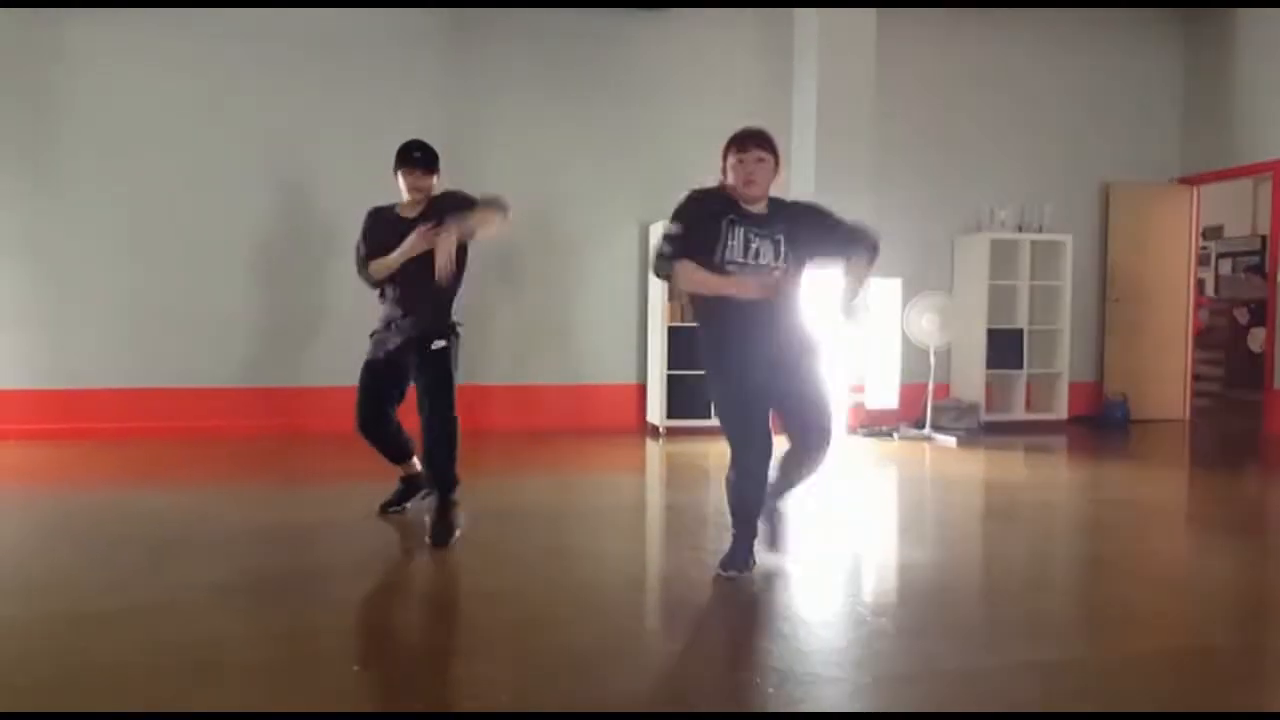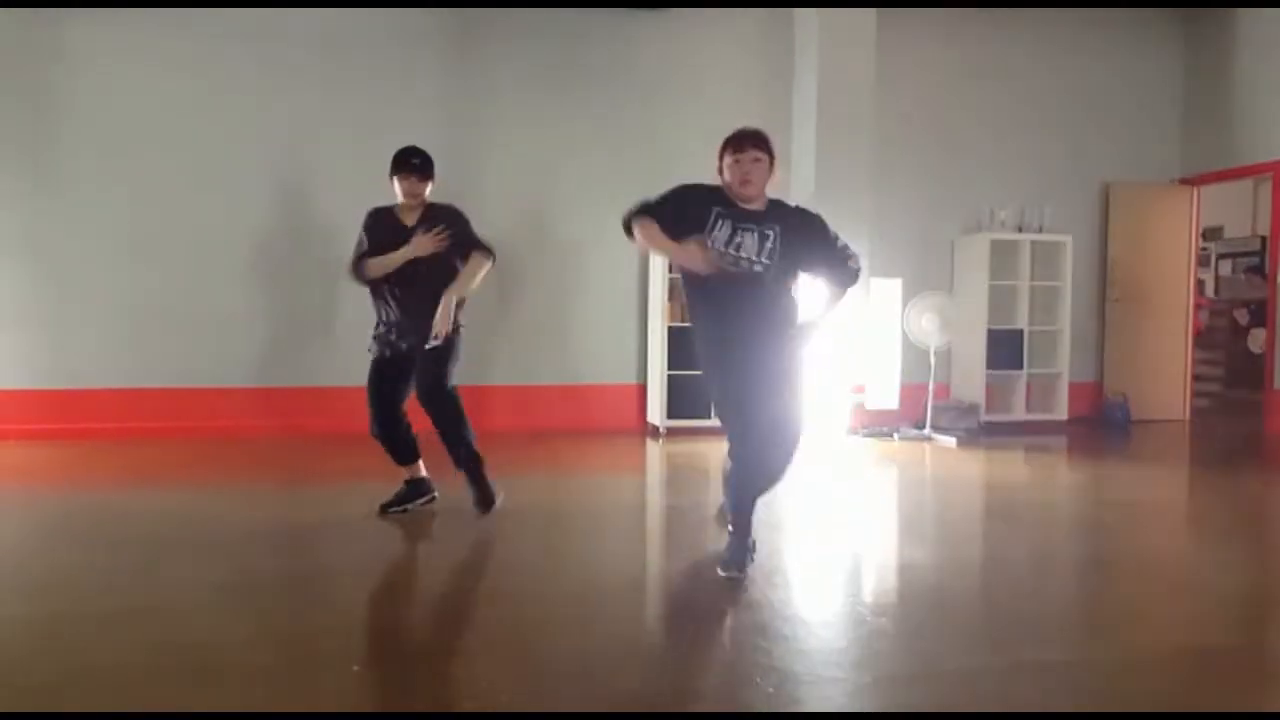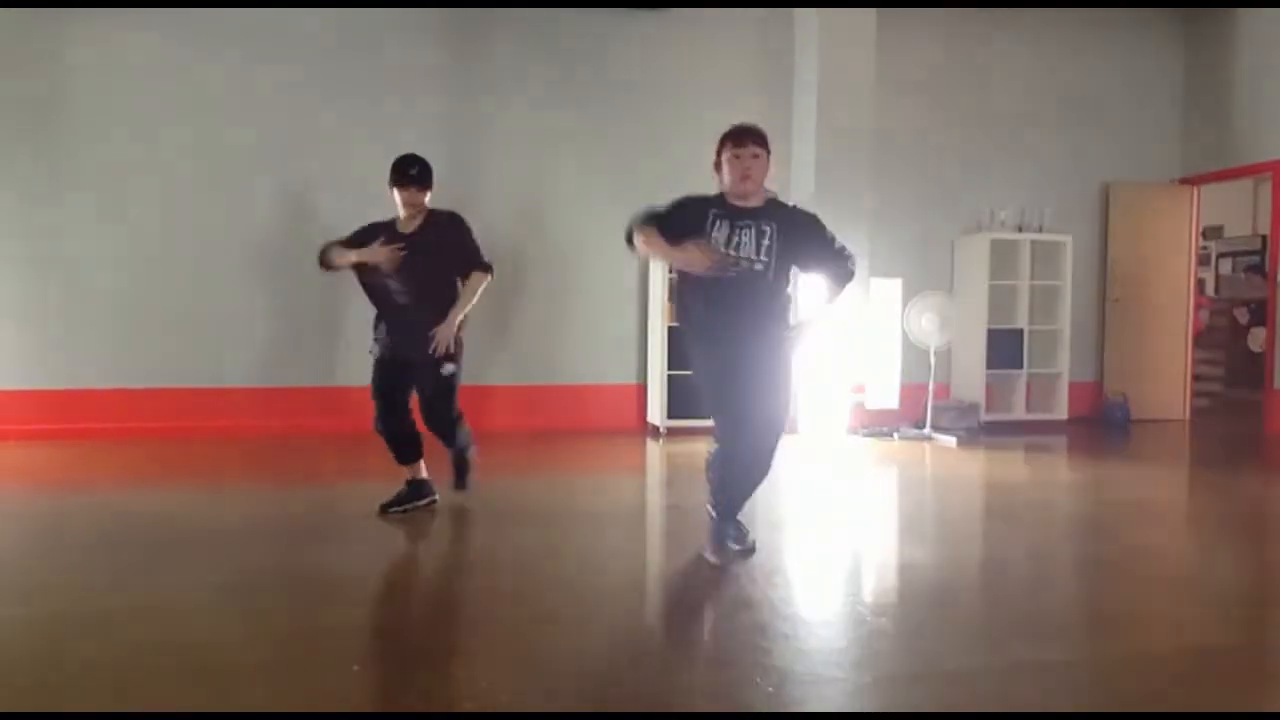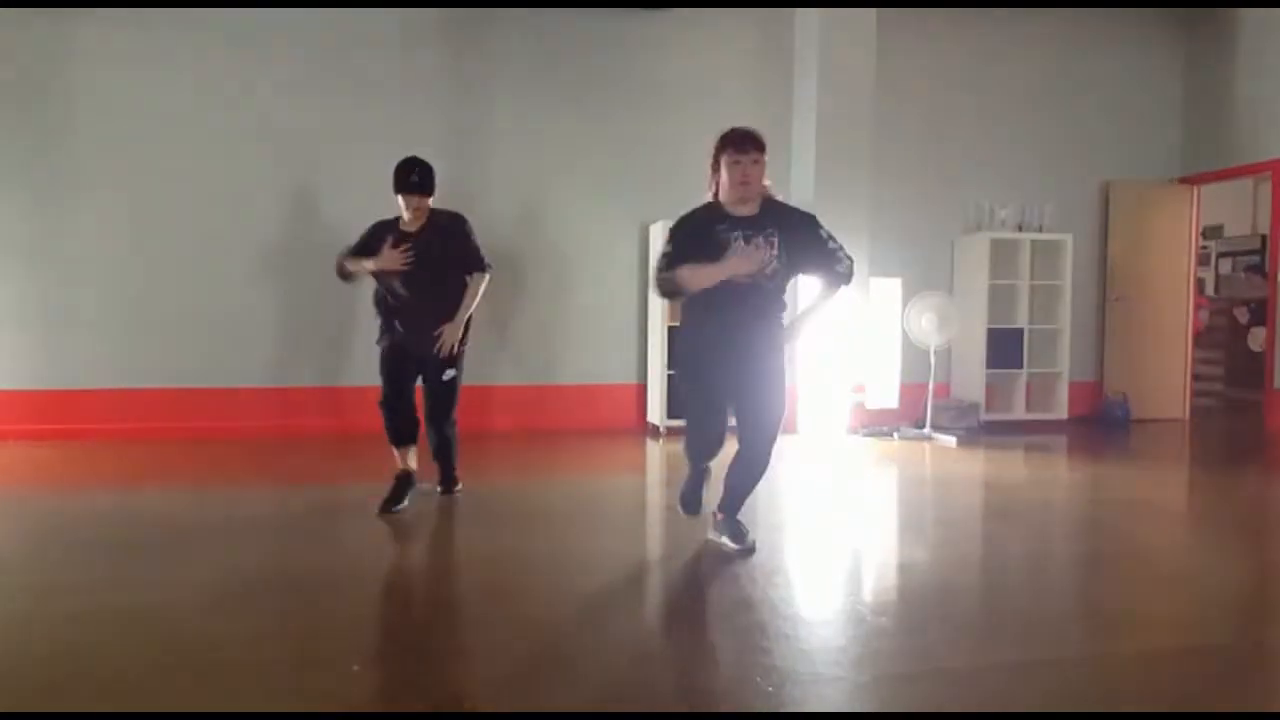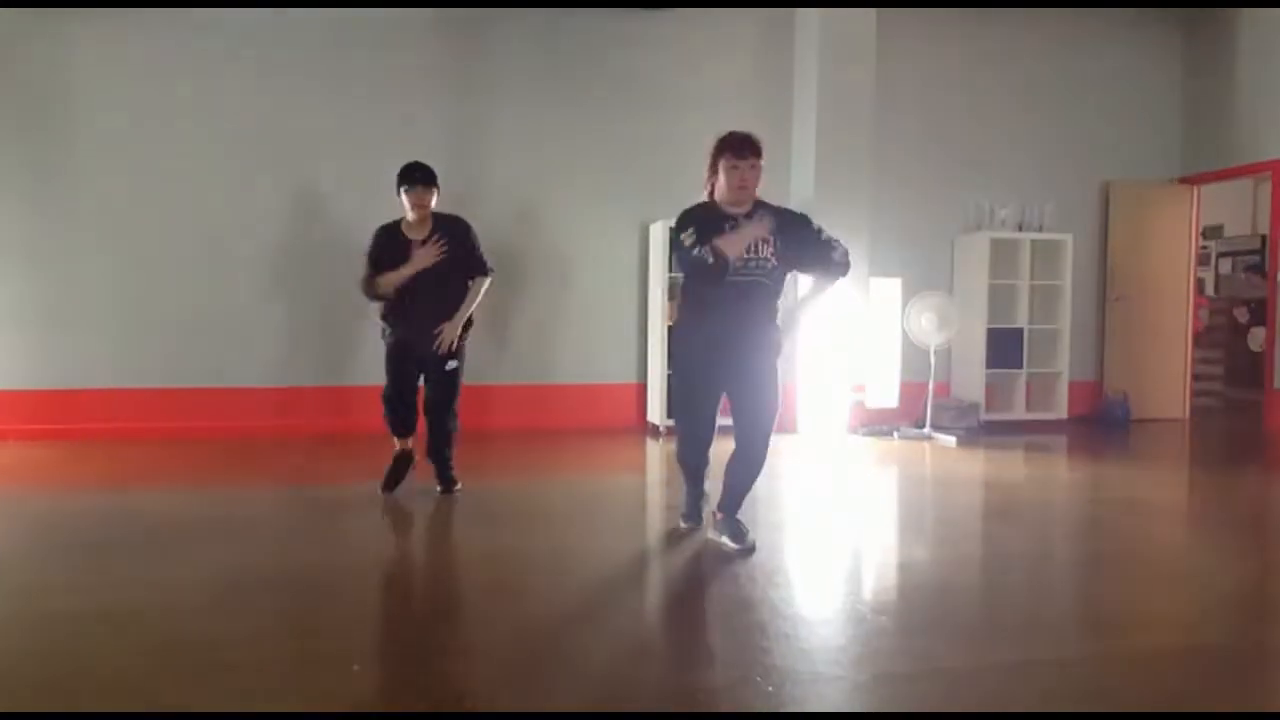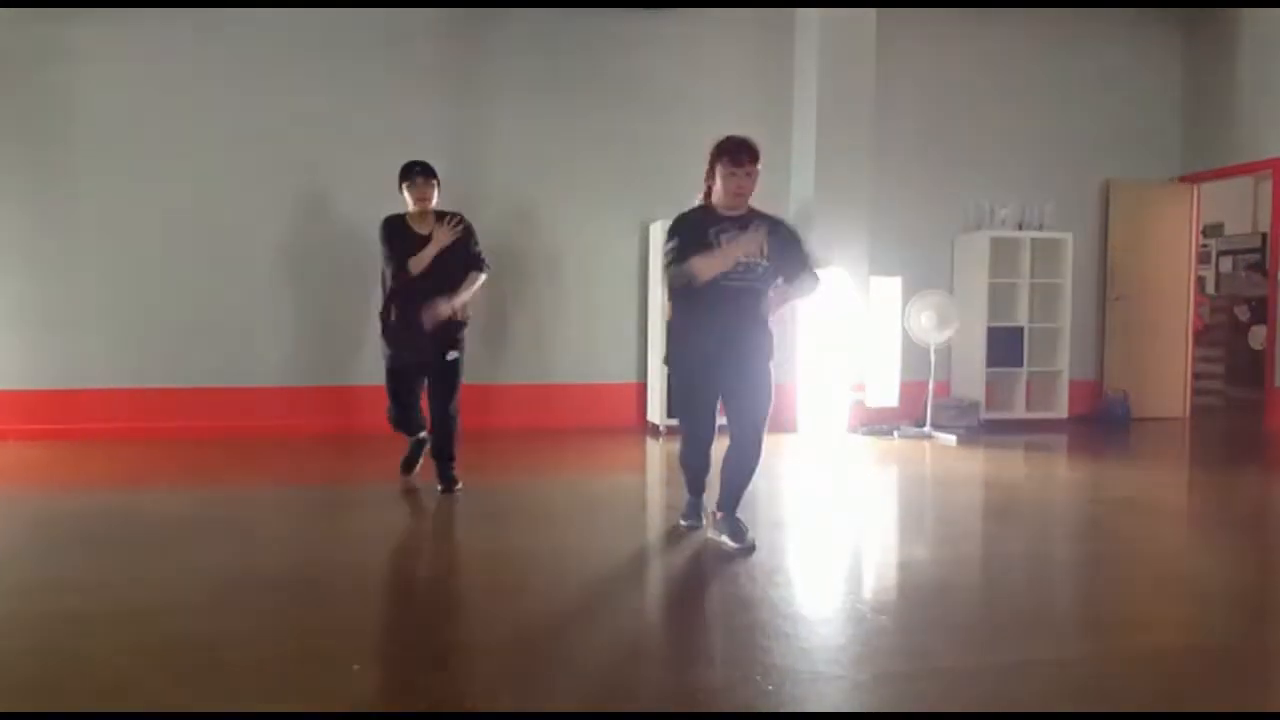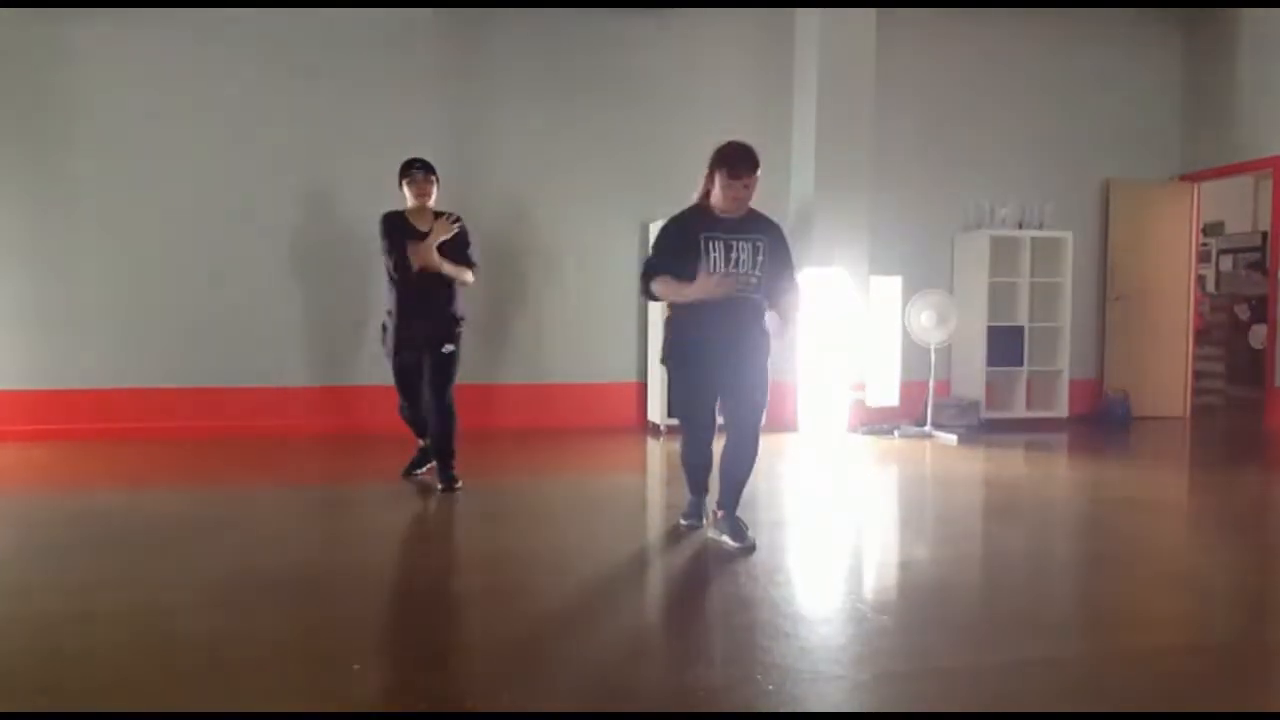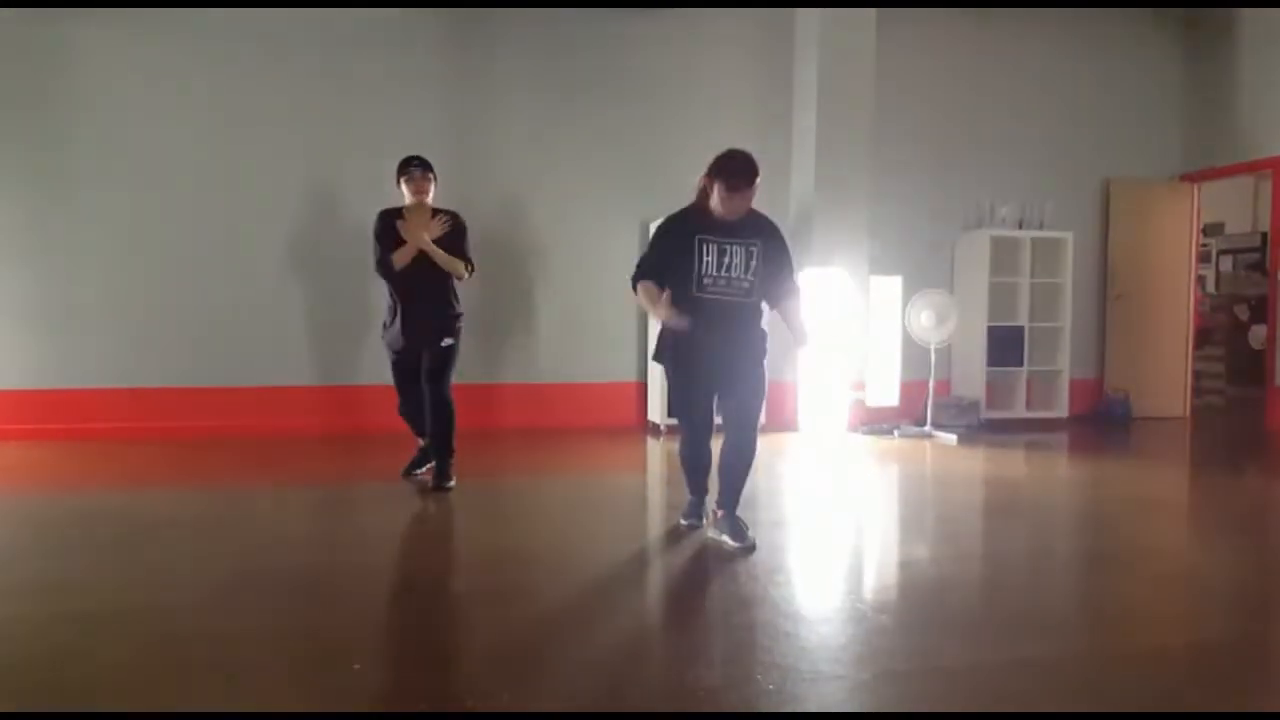
dt=0.1s
person 1, frame 1
left shoulder: (797, 218)
right shoulder: (703, 209)
left elbow: (861, 243)
right elbow: (667, 265)
left wrist: (851, 292)
right wrist: (730, 286)
left hip: (791, 351)
right hip: (731, 357)
left knee: (814, 439)
right knee: (750, 453)
left ankle: (770, 500)
right ankle: (743, 540)
person 1, frame 2
left shoulder: (798, 223)
right shoulder: (697, 203)
left elbow: (847, 266)
right elbow: (638, 221)
left wrist: (818, 320)
right wrist: (675, 251)
left hip: (775, 349)
right hip: (724, 351)
left knee: (780, 443)
right knee: (748, 444)
left ankle: (737, 516)
right ankle: (739, 533)
person 1, frame 3
left shoulder: (793, 221)
right shoulder: (695, 211)
left elbow: (842, 264)
right elbow: (640, 233)
right wrist: (677, 255)
left hip: (767, 348)
right hip: (714, 348)
left knee: (761, 441)
right knee: (736, 438)
left ankle: (726, 510)
right ankle: (721, 517)
person 1, frame 4
left shoulder: (791, 222)
right shoulder: (695, 225)
left elbow: (841, 268)
right elbow: (670, 283)
left wrist: (804, 318)
right wrist: (726, 268)
left hip: (761, 353)
right hip: (704, 353)
left knee: (759, 444)
right knee: (704, 437)
left ankle: (727, 516)
right ankle: (696, 480)
person 1, frame 5
left shoulder: (785, 223)
right shoulder: (694, 220)
left elbow: (837, 260)
right elbow: (702, 264)
left wrist: (797, 307)
right wrist: (752, 232)
left hip: (756, 350)
right hip: (699, 350)
left knee: (755, 440)
right knee: (693, 437)
left ankle: (726, 515)
right ankle: (694, 496)
person 1, frame 6
left shoulder: (775, 229)
right shoulder: (689, 225)
left elbow: (806, 279)
right elbow: (682, 275)
left wrist: (783, 296)
right wrist: (738, 249)
left hip: (750, 350)
right hip: (695, 351)
left knee: (748, 436)
right knee: (695, 434)
left ankle: (725, 515)
right ankle: (695, 500)
person 1, frame 7
left shoulder: (766, 231)
right shoulder: (682, 227)
left elbow: (785, 288)
right elbow: (652, 282)
left wrist: (787, 313)
right wrist: (693, 289)
left hip: (746, 349)
right hip: (690, 350)
left knee: (745, 434)
right knee: (697, 433)
left ankle: (726, 512)
right ankle: (696, 499)
person 1, frame 8
left shoulder: (765, 233)
right shoulder: (679, 227)
left elbow: (783, 288)
right elbow: (648, 279)
left wrist: (797, 328)
right wrist: (662, 311)
left hip: (743, 350)
right hip: (688, 350)
left knee: (742, 433)
right knee: (694, 430)
left ankle: (726, 513)
right ankle: (696, 499)
person 2, frame 1
left shoulder: (450, 207)
right shoulder: (378, 219)
left elbow: (497, 211)
right elbow: (368, 272)
left wrist: (454, 232)
right wrist: (406, 250)
left hip: (434, 331)
right hip: (391, 332)
left knee: (436, 407)
right knee: (371, 417)
left ankle: (445, 502)
right ankle: (414, 475)
person 2, frame 2
left shoulder: (448, 218)
right shoulder: (378, 220)
left elbow: (482, 256)
right elbow: (362, 271)
left wrist: (452, 296)
right wrist: (410, 252)
left hip: (434, 330)
right hip: (391, 333)
left knee: (434, 394)
right knee: (383, 416)
left ankle: (474, 473)
right ankle: (418, 481)
person 2, frame 3
left shoulder: (448, 225)
right shoulder: (375, 233)
left elbow: (481, 270)
right elbow: (328, 256)
left wrist: (454, 318)
right wrist: (359, 256)
left hip: (436, 335)
right hip: (392, 338)
left knee: (438, 411)
right knee: (388, 409)
left ankle: (463, 450)
right ankle: (419, 483)
person 2, frame 4
left shoulder: (453, 225)
right shoulder: (380, 233)
left elbow: (480, 271)
right elbow: (344, 267)
left wrist: (458, 320)
right wrist: (372, 264)
left hip: (441, 337)
right hip: (398, 335)
left knee: (439, 411)
right knee: (393, 400)
left ankle: (447, 466)
right ankle: (405, 473)
person 2, frame 5
left shoulder: (457, 229)
right shoulder: (386, 236)
left elbow: (482, 275)
right elbow: (373, 288)
left wrist: (459, 319)
right wrist: (413, 267)
left hip: (445, 333)
right hip: (402, 333)
left knee: (440, 408)
right knee: (396, 396)
left ankle: (444, 465)
right ankle: (403, 452)
person 2, frame 6
left shoulder: (458, 226)
right shoulder: (391, 228)
left elbow: (480, 271)
right elbow: (399, 275)
left wrist: (454, 302)
right wrist: (435, 246)
left hip: (445, 332)
right hip: (401, 332)
left knee: (443, 404)
right knee: (401, 409)
left ankle: (446, 466)
right ankle: (418, 437)
person 2, frame 7
left shoulder: (453, 226)
right shoulder: (391, 223)
left elbow: (469, 275)
right elbow: (401, 268)
left wrist: (439, 262)
right wrist: (433, 239)
left hip: (443, 327)
right hip: (402, 329)
left knee: (440, 397)
right knee: (411, 401)
left ankle: (446, 464)
right ankle: (426, 447)
person 2, frame 8
left shoulder: (452, 223)
right shoulder: (387, 221)
left elbow: (463, 269)
right elbow: (387, 265)
left wrist: (427, 244)
right wrist: (416, 243)
left hip: (443, 324)
right hip: (401, 325)
left knee: (437, 390)
right knee: (409, 397)
left ankle: (444, 462)
right ankle: (427, 446)
